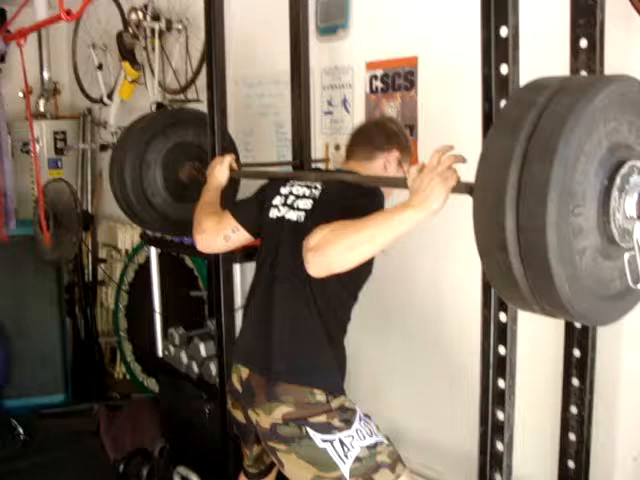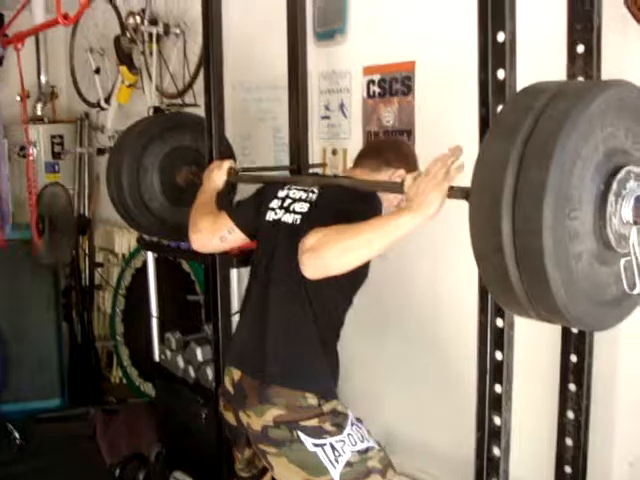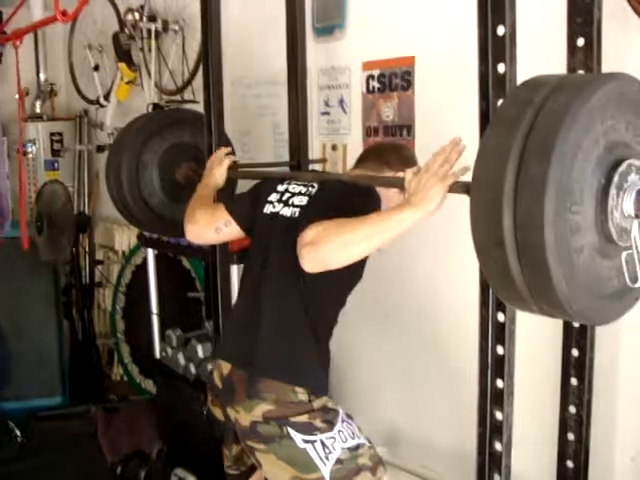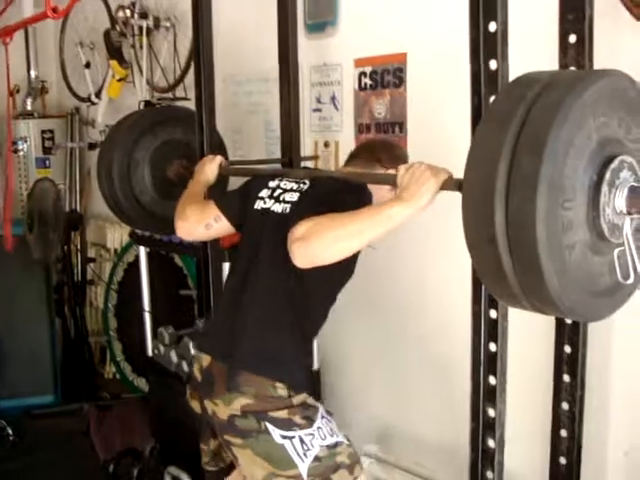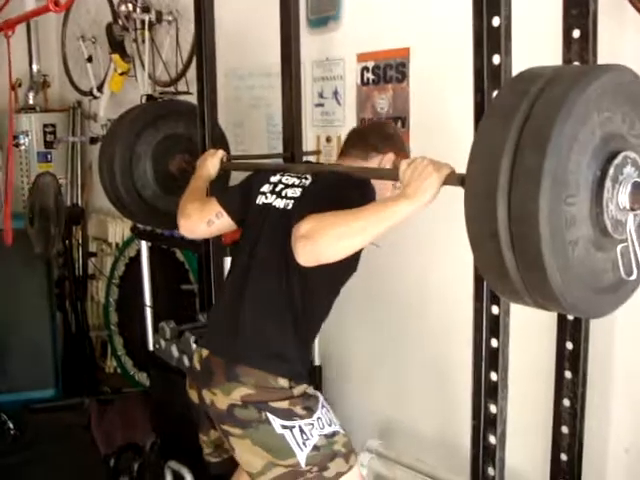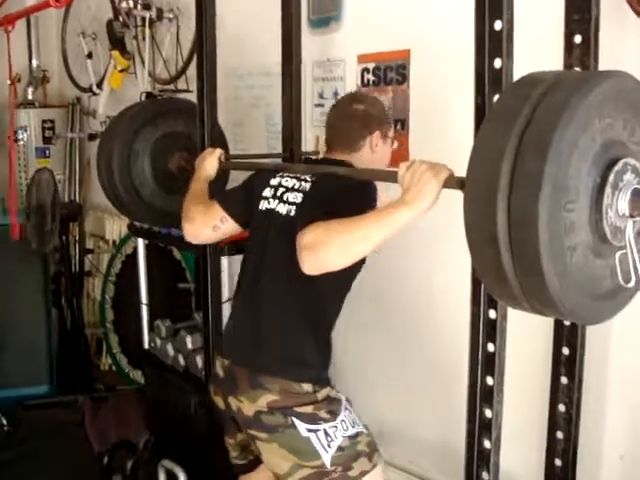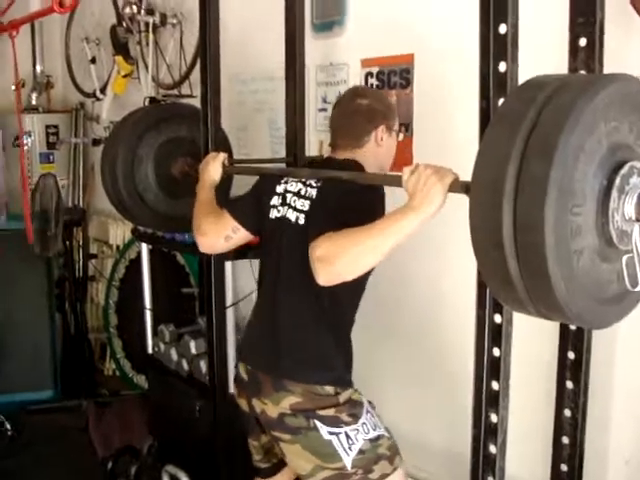
dt=0.2s
person 1, frame 1
left shoulder: (285, 188)
right shoulder: (361, 195)
left elbow: (208, 236)
right elbow: (320, 253)
left wrist: (214, 184)
right wrist: (418, 206)
left hip: (246, 379)
right hip: (299, 394)
person 1, frame 2
left shoulder: (284, 191)
right shoulder: (360, 201)
left elbow: (203, 236)
right elbow: (316, 255)
left wrist: (210, 187)
right wrist: (414, 211)
left hip: (239, 382)
right hip: (291, 399)
person 1, frame 3
left shoulder: (282, 187)
right shoulder: (360, 198)
left elbow: (198, 227)
right elbow: (315, 249)
left wrist: (210, 181)
right wrist: (414, 207)
left hip: (228, 376)
right hip: (281, 394)
person 1, frame 4
left shoulder: (273, 183)
right shoulder: (351, 194)
left elbow: (189, 223)
right elbow: (306, 245)
left wrist: (201, 179)
right wrist: (405, 203)
left hip: (210, 373)
right hip: (263, 390)
person 1, frame 5
left shoulder: (277, 178)
right shoulder: (352, 188)
left elbow: (192, 222)
right elbow: (310, 242)
left wrist: (203, 175)
right wrist: (408, 199)
left hip: (212, 366)
right hip: (264, 383)
person 1, frame 6
left shoulder: (276, 177)
right shoulder: (351, 187)
left elbow: (197, 227)
right elbow: (315, 252)
left wrist: (202, 175)
right wrist: (409, 204)
left hip: (232, 370)
right hip: (286, 386)
person 1, frame 7
left shoulder: (283, 181)
right shoulder: (359, 189)
left elbow: (210, 237)
right elbow: (328, 263)
left wrist: (207, 181)
right wrist: (417, 209)
left hip: (254, 373)
right hip: (307, 389)
